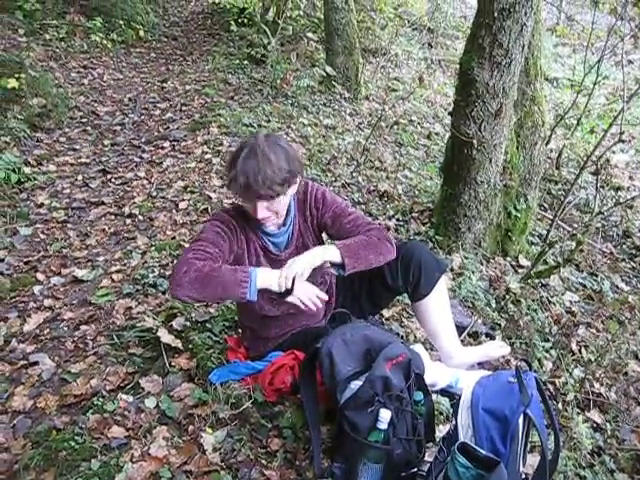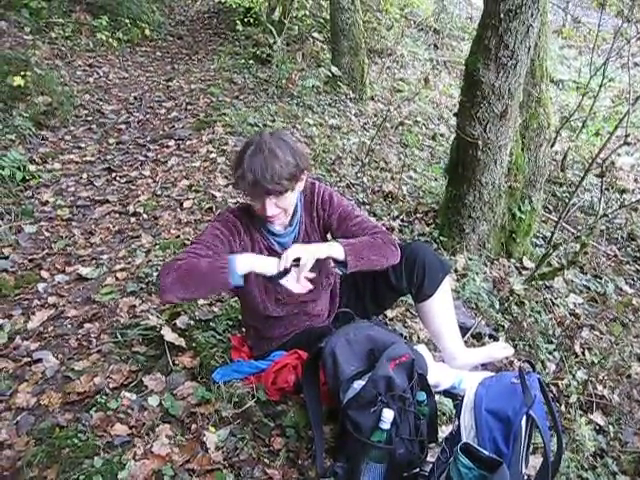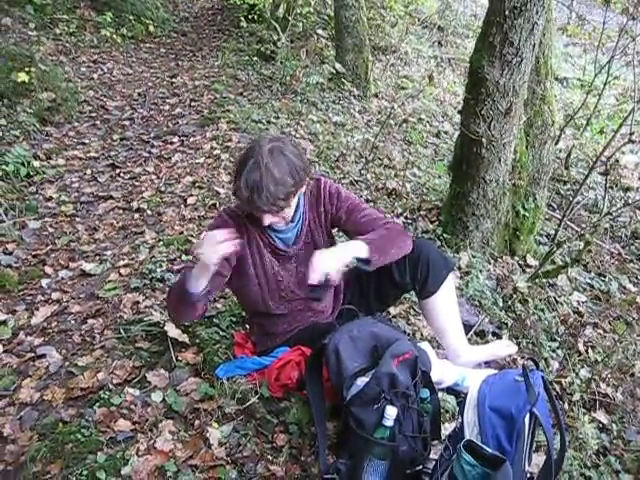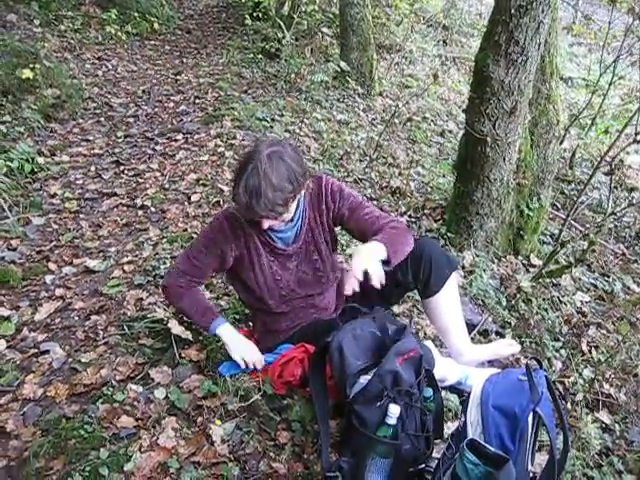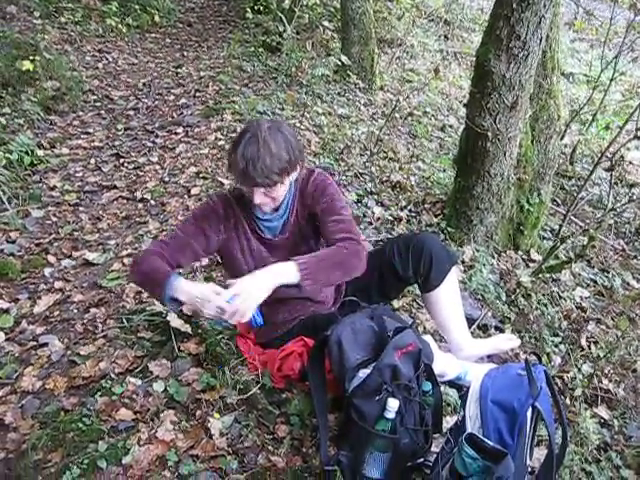
dt=0.3s
person 1, frame 1
left shoulder: (311, 198)
right shoulder: (228, 225)
left elbow: (382, 243)
right elbow: (183, 279)
left wrist: (321, 253)
right wrist: (274, 279)
left hip: (328, 302)
right hip: (284, 339)
left knee: (414, 256)
left ankle: (452, 355)
person 1, frame 2
left shoulder: (318, 198)
right shoulder: (233, 226)
left elbow: (387, 247)
right elbow: (171, 282)
left wrist: (323, 249)
right wrist: (252, 262)
left hip: (334, 301)
right hip: (289, 339)
left knee: (418, 257)
left ankle: (455, 356)
person 1, frame 3
left shoulder: (322, 193)
right shoulder: (232, 225)
left elbow: (399, 237)
right elbow: (179, 310)
left wrist: (347, 251)
right wrist: (204, 267)
left hip: (337, 299)
right hip: (293, 335)
left knee: (422, 254)
left ankle: (459, 353)
person 1, frame 4
left shoulder: (324, 192)
right shoulder: (231, 225)
left elbow: (401, 235)
right elbow: (177, 282)
left wrist: (372, 250)
right wrist: (227, 333)
left hip: (341, 296)
right hip: (295, 332)
left knee: (425, 252)
left ankle: (462, 352)
person 1, frame 5
left shoulder: (315, 185)
right shoulder: (221, 211)
left elbow: (353, 256)
right elbow: (146, 264)
left wrist: (274, 276)
right wrist: (188, 290)
left hip: (339, 291)
right hip: (292, 325)
left knee: (424, 247)
left ankle: (462, 346)
